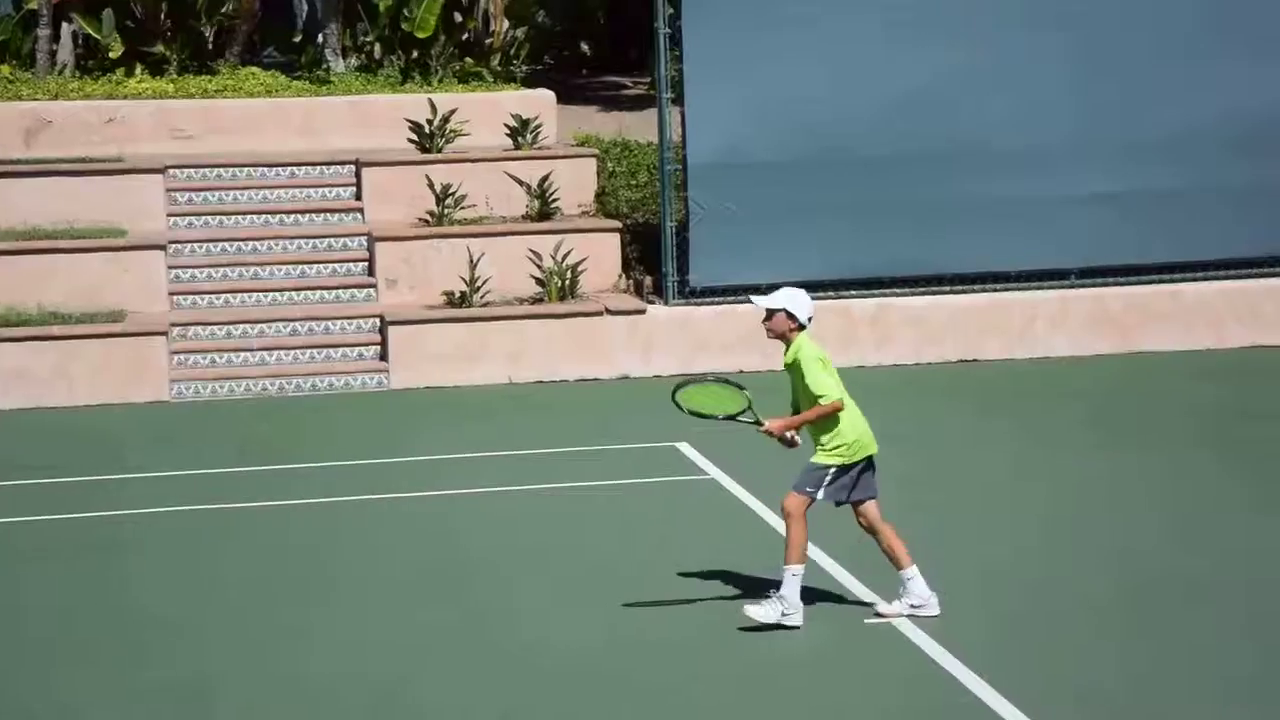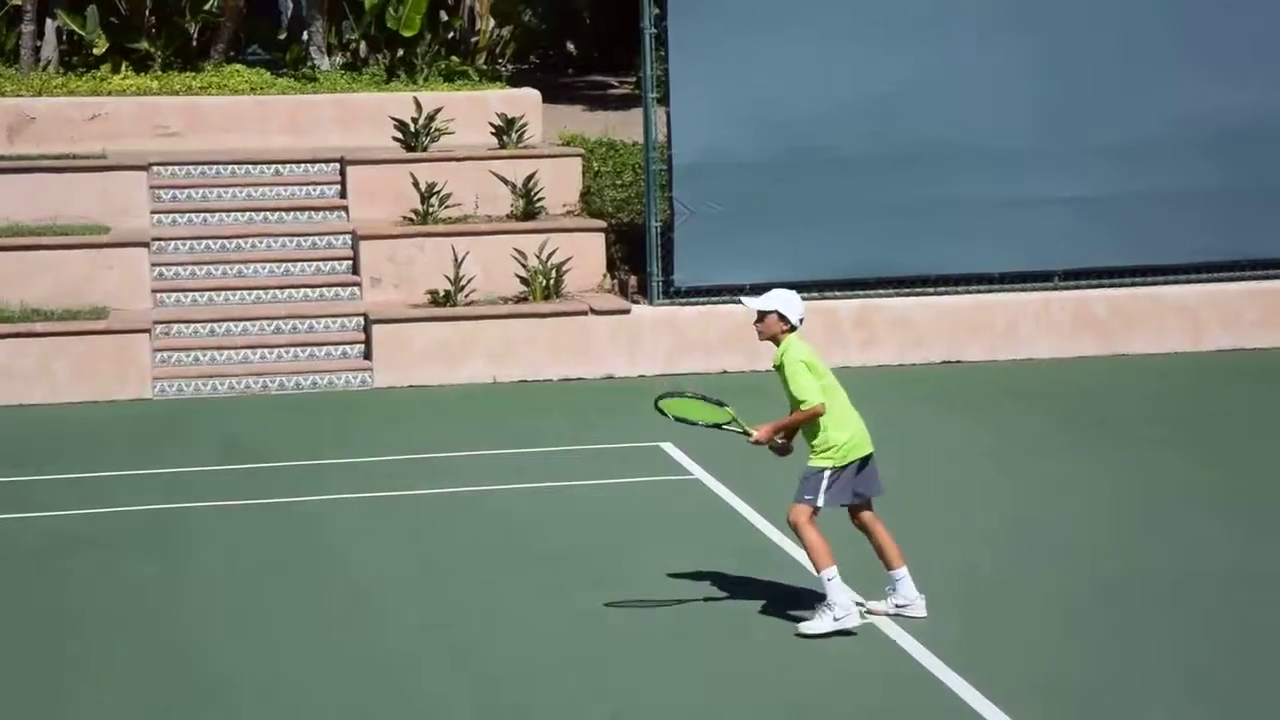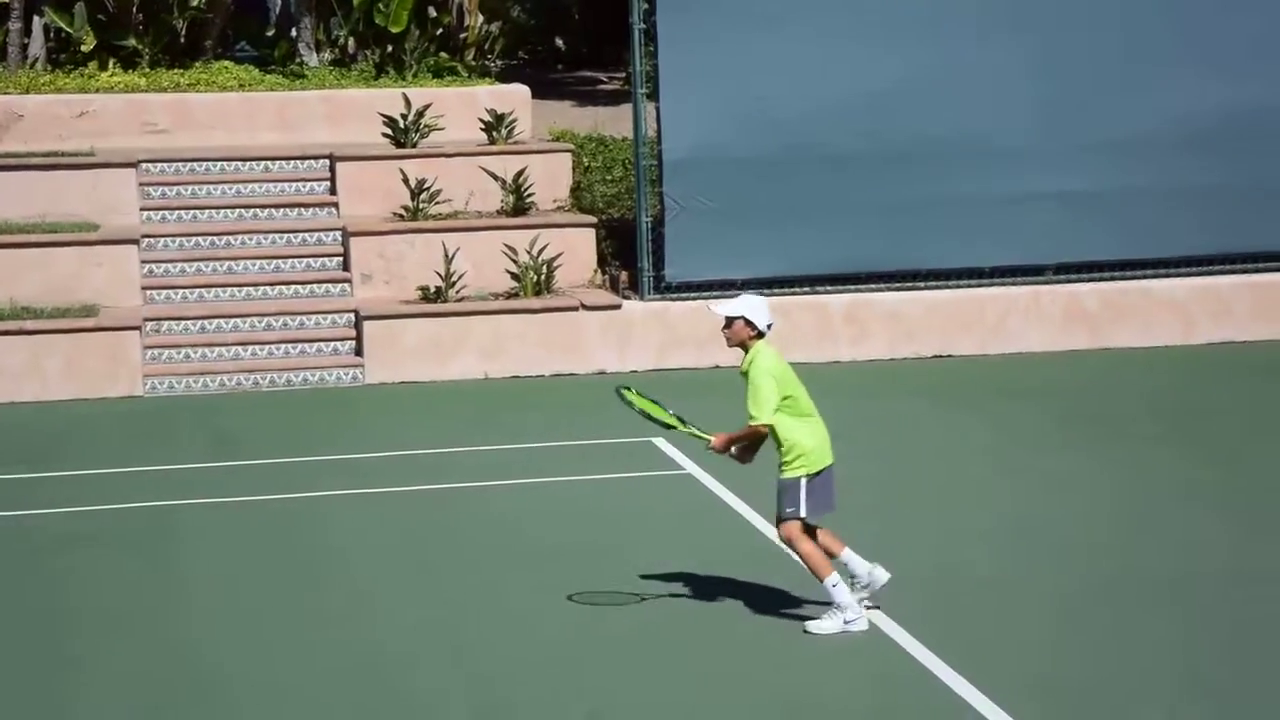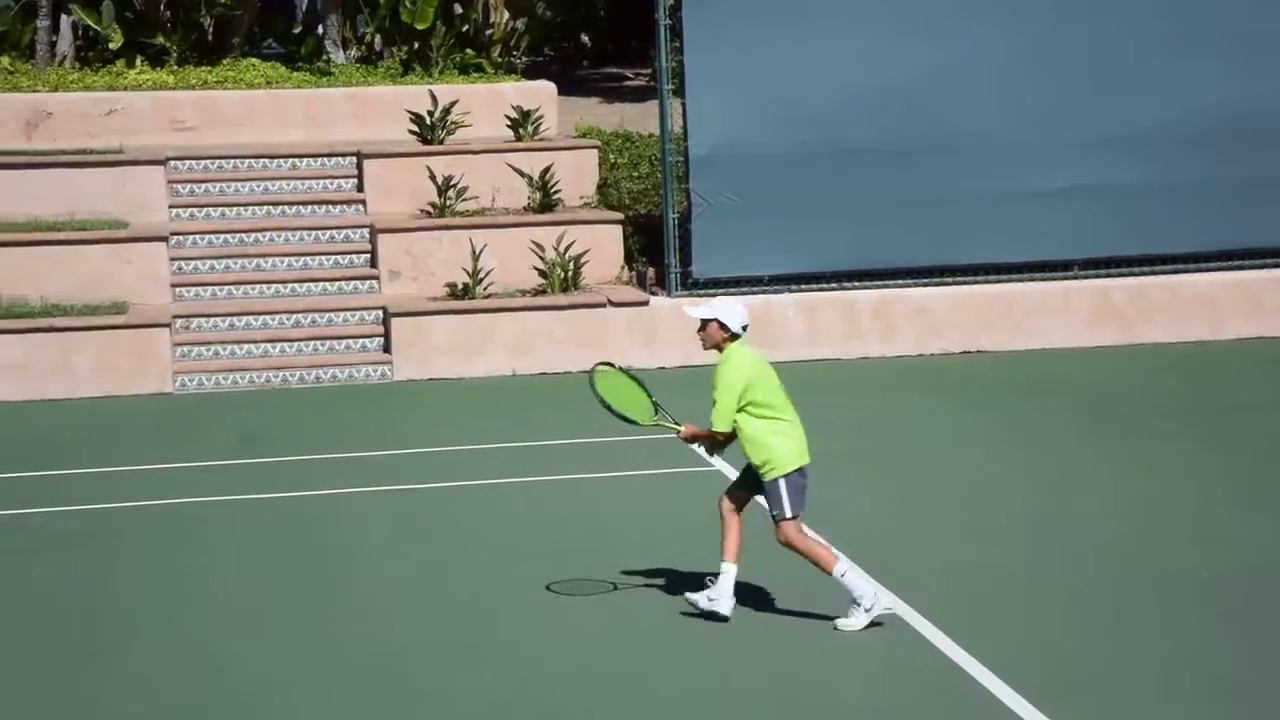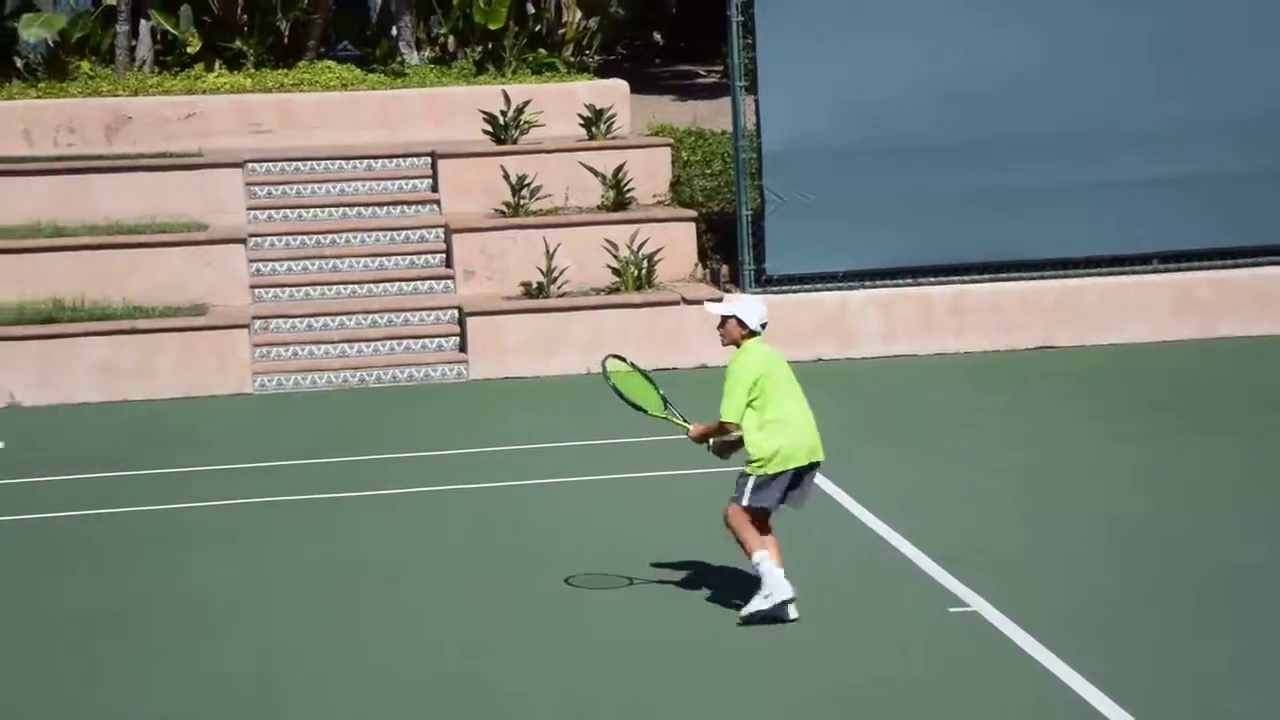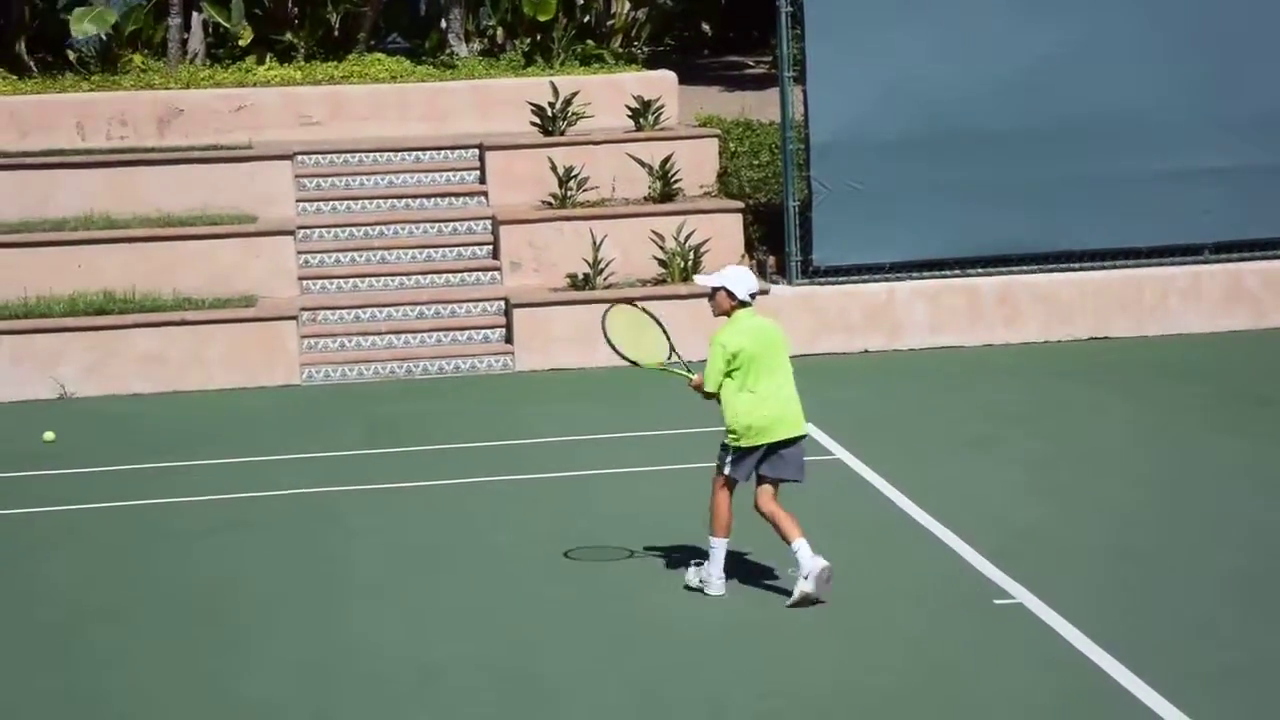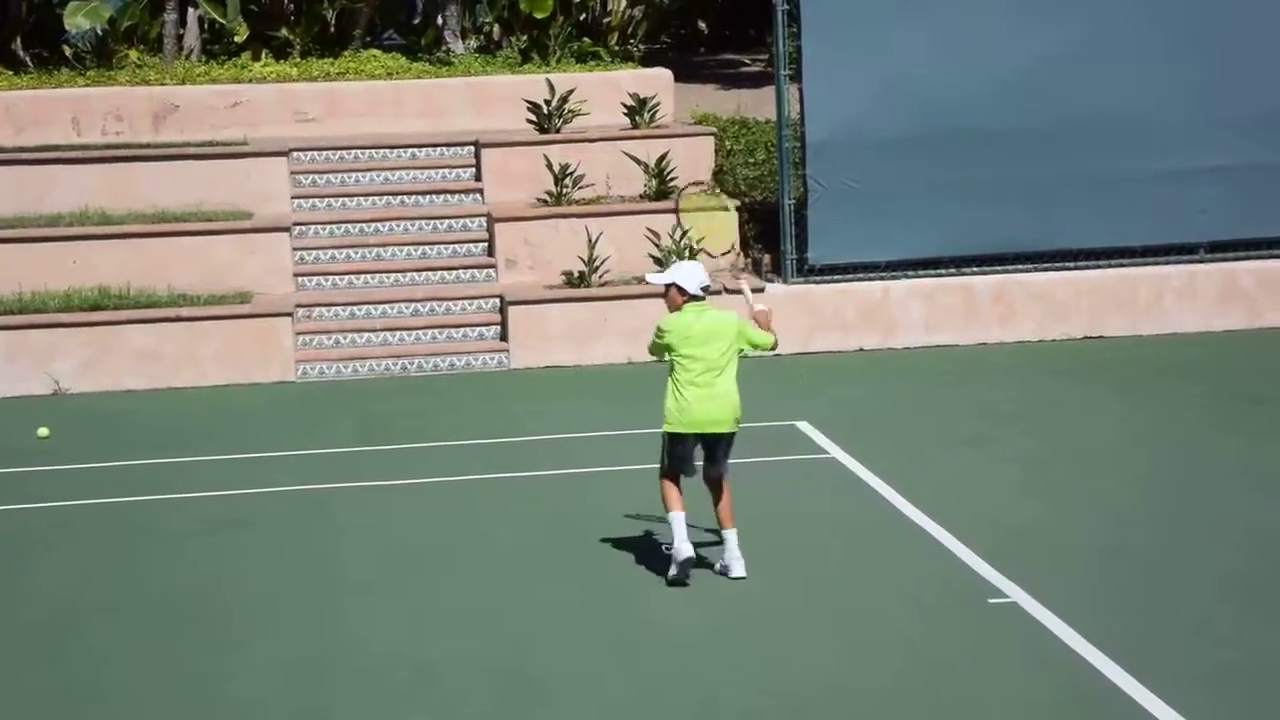
dt=0.2s
person 1, frame 1
left shoulder: (807, 355)
right shoulder: (794, 355)
left elbow: (835, 402)
right elbow: (803, 407)
left wrist: (788, 424)
right wrist: (786, 428)
left hip: (841, 446)
right hip: (855, 444)
left knee: (793, 507)
right knee: (871, 519)
left ankle: (788, 602)
right ankle: (918, 595)
person 1, frame 2
left shoulder: (793, 356)
right shoulder: (792, 353)
left elbow: (816, 407)
right elbow: (803, 408)
left wrist: (773, 430)
right wrist: (785, 436)
left hip: (835, 449)
right hip: (852, 444)
left knee: (800, 518)
right knee: (864, 518)
left ankle: (840, 606)
right ankle: (907, 595)
person 1, frame 3
left shoulder: (760, 366)
right shoulder: (762, 359)
left elbow: (762, 425)
left wrist: (727, 439)
right wrist: (748, 448)
left hip: (802, 456)
right hip: (808, 449)
left knee: (791, 533)
right knee: (804, 525)
left ankle: (848, 610)
right ankle: (865, 573)
person 1, frame 4
left shoulder: (730, 369)
right shoulder: (745, 357)
left elbow: (721, 431)
left wrist: (694, 434)
right wrist: (719, 440)
left hip: (781, 456)
right hip: (775, 450)
left knee: (789, 533)
right knee: (728, 504)
left ankle: (866, 597)
right ankle: (722, 595)
person 1, frame 5
left shoulder: (743, 364)
right shoulder: (769, 357)
left elbow: (729, 423)
left wrist: (702, 432)
right wrist: (730, 443)
left hip: (778, 453)
right hip: (806, 447)
left knee: (736, 516)
right knee: (758, 521)
left ankle: (775, 584)
right ankle: (778, 595)
person 1, frame 6
left shoulder: (724, 337)
right shoulder: (771, 328)
left elbow: (710, 390)
left wrist: (698, 382)
left hip: (752, 428)
right hip: (790, 424)
left knee: (722, 487)
right knee: (765, 501)
left ankle: (714, 574)
right ankle: (809, 564)
person 1, frame 7
left shoulder: (670, 327)
right shoulder: (732, 321)
left elbow: (655, 350)
right elbow: (770, 343)
right wrist: (764, 321)
left hip: (685, 418)
right hip: (724, 417)
left knee: (670, 478)
right knee: (716, 480)
left ankle: (682, 547)
right ankle: (733, 558)
